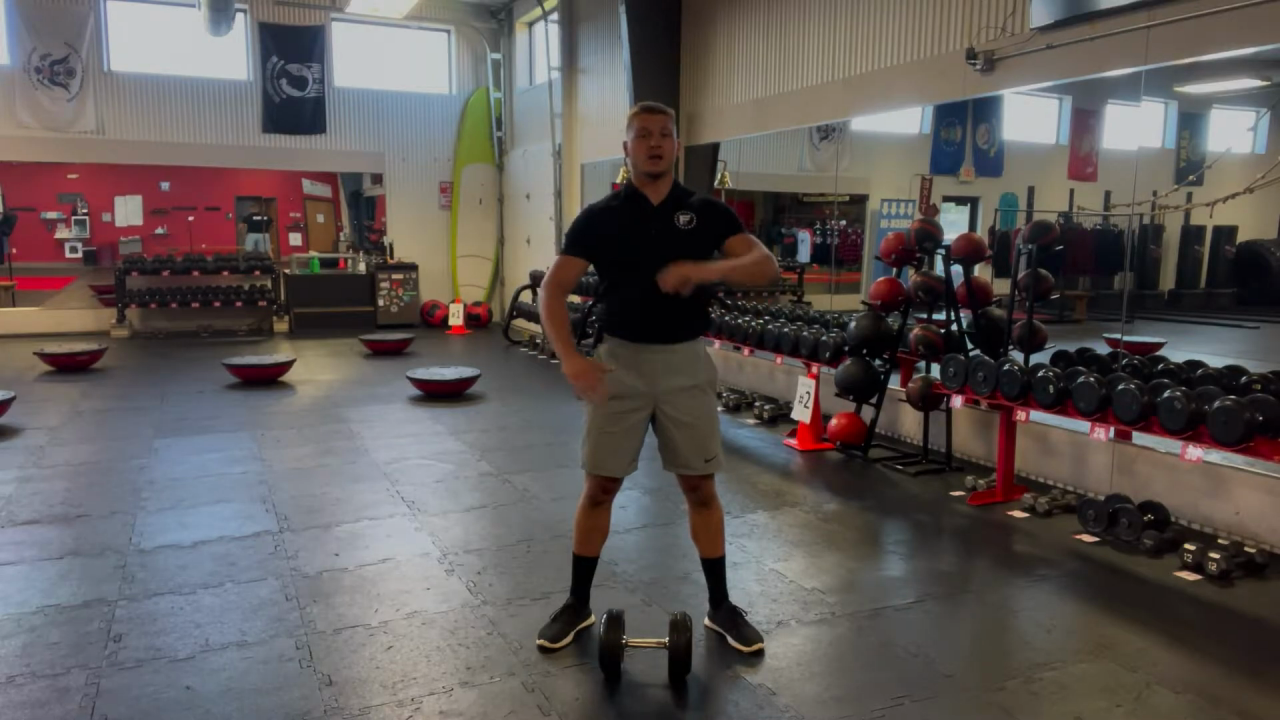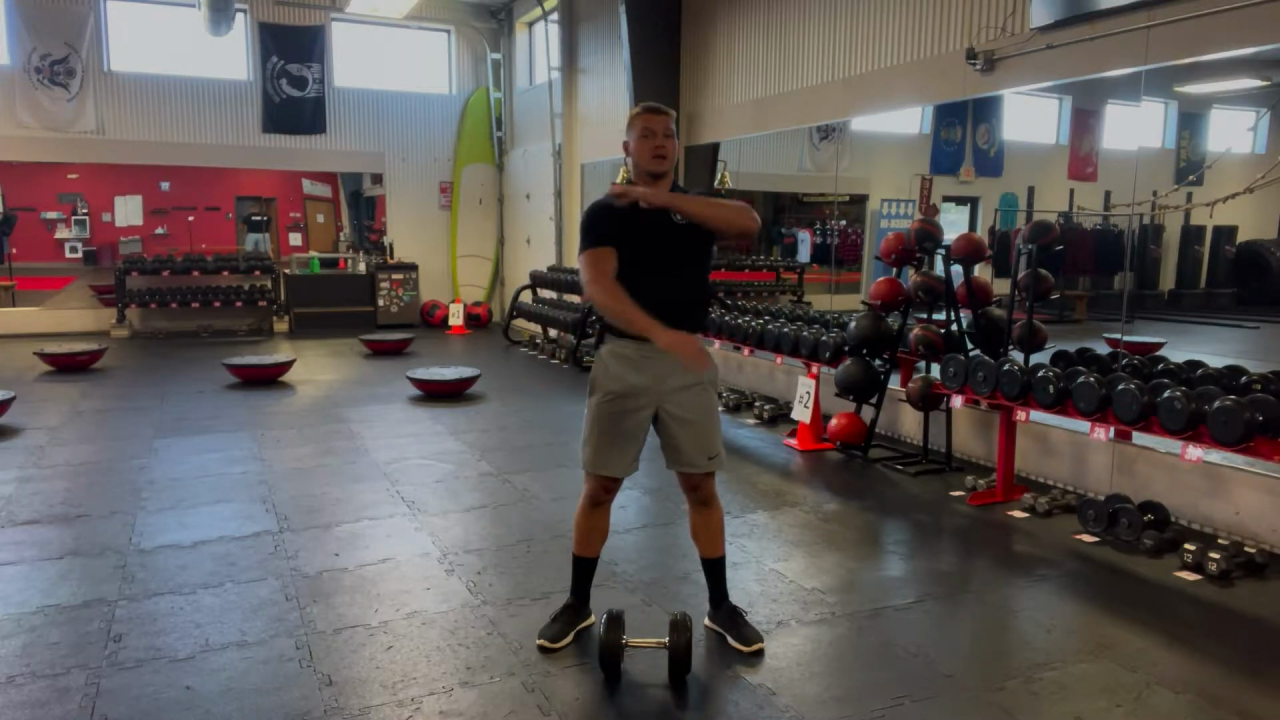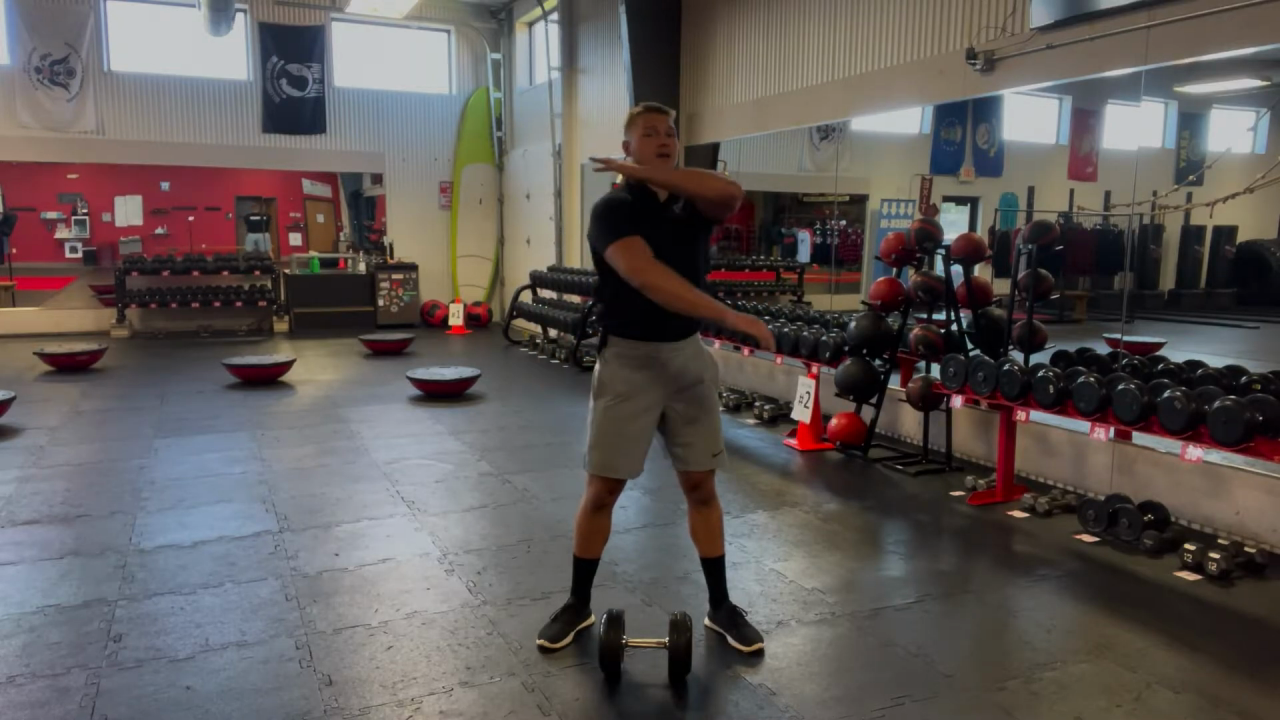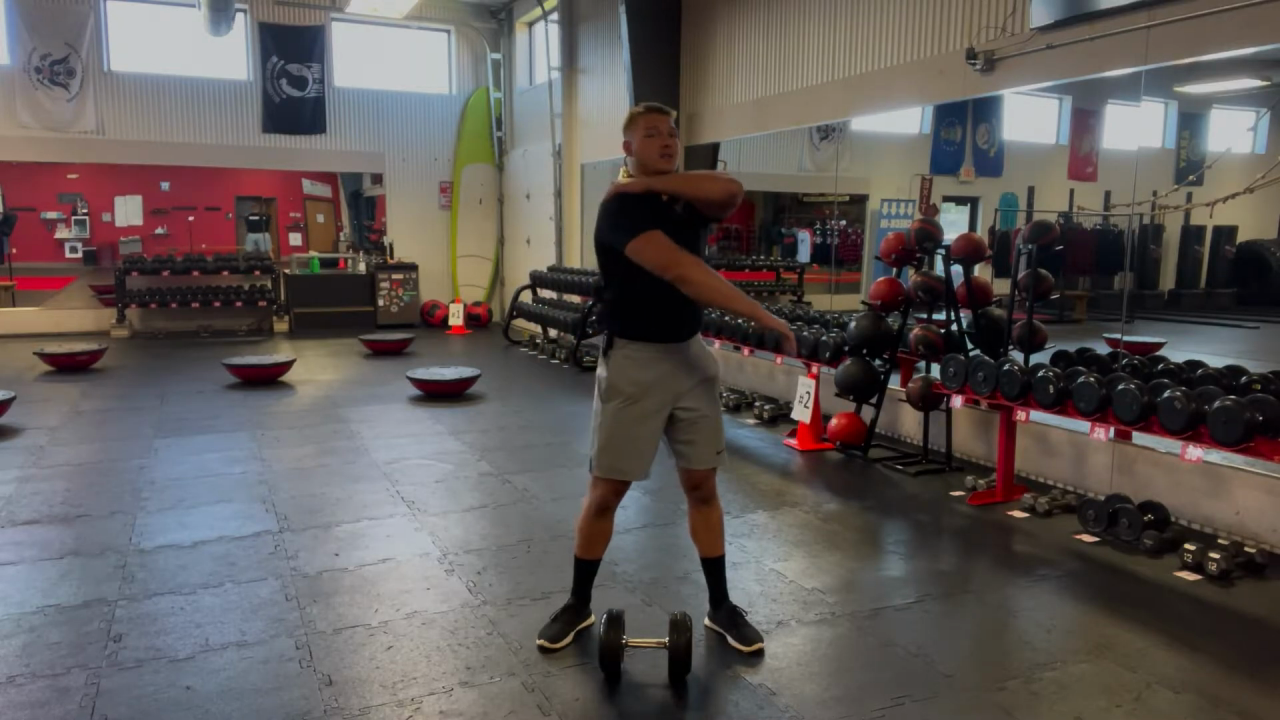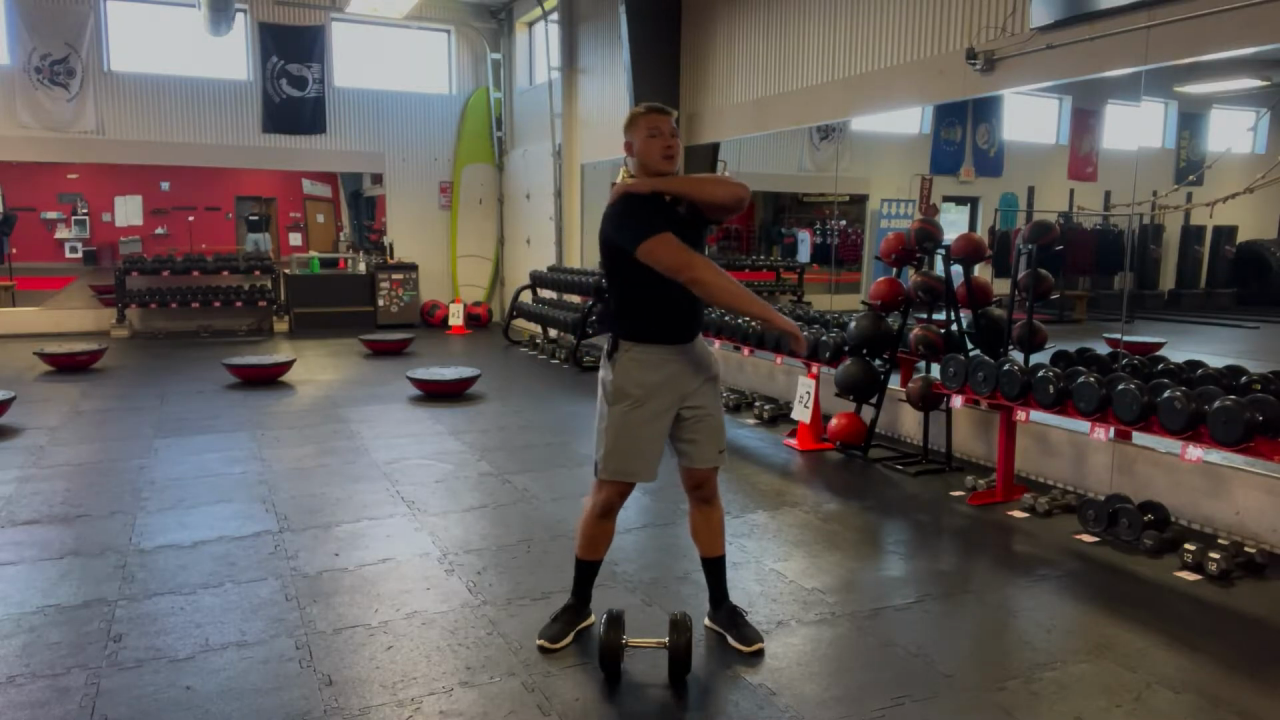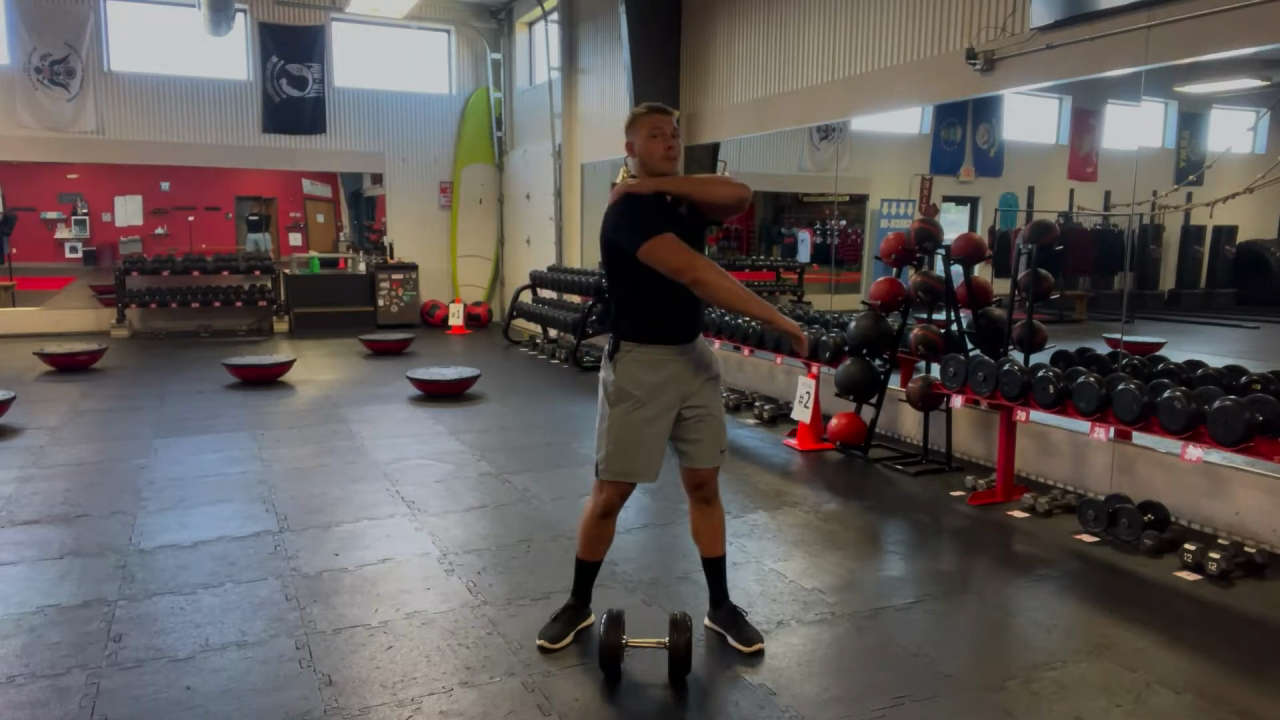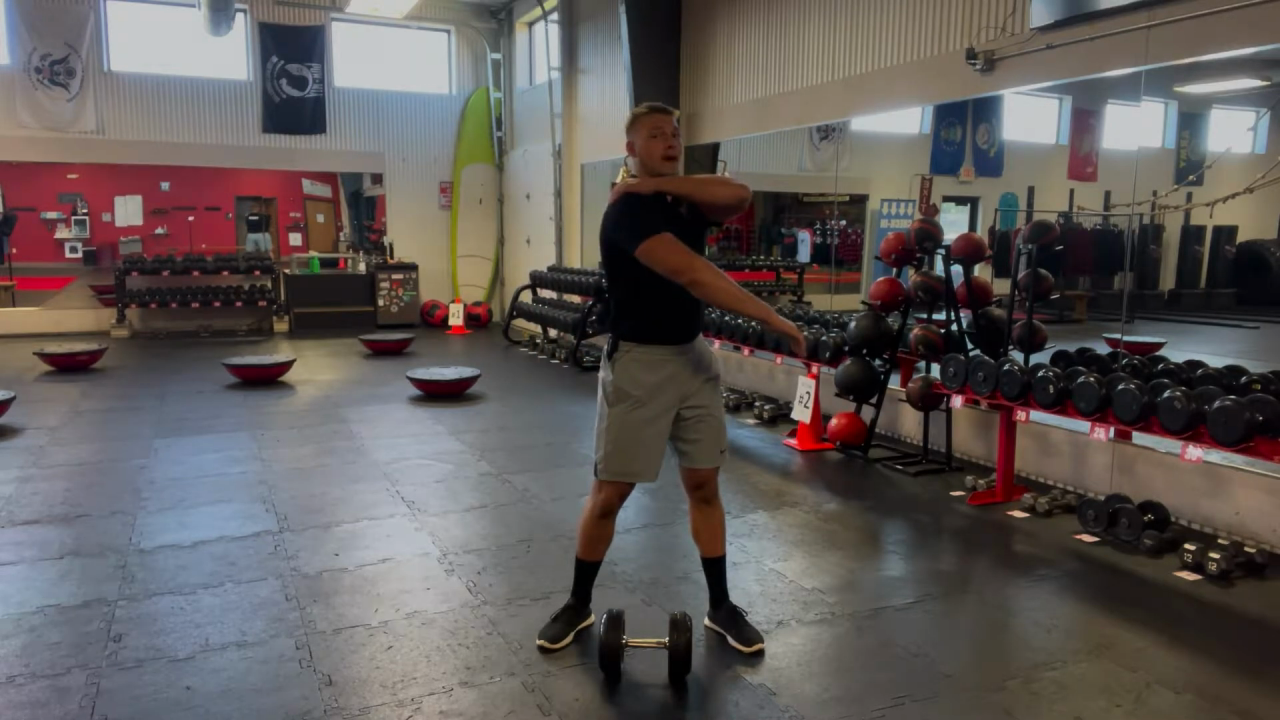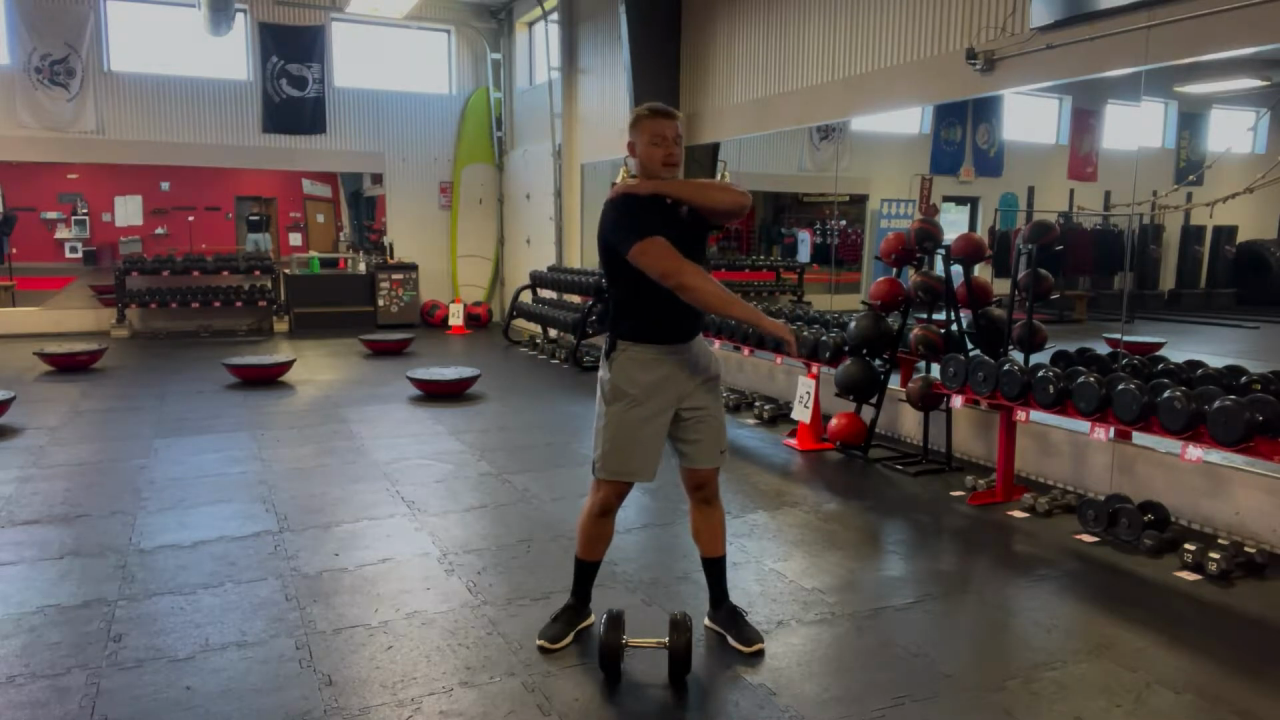
dt=0.2s
person 1, frame 1
left shoulder: (707, 212)
right shoulder: (600, 217)
left elbow: (765, 267)
right elbow: (553, 288)
left wrist: (707, 270)
right wrist: (569, 355)
left hip: (686, 362)
right hip: (620, 362)
left knee: (700, 487)
right knee: (599, 487)
left ankle: (720, 606)
right ankle: (577, 604)
person 1, frame 2
left shoulder: (698, 208)
right shoulder: (605, 213)
left elbow: (747, 221)
right elbow: (599, 284)
left wrist: (662, 199)
right wrist: (661, 333)
left hip: (687, 365)
right hip: (625, 361)
left knee: (701, 486)
right knee: (599, 487)
left ankle: (720, 605)
right ankle: (578, 604)
person 1, frame 3
left shoulder: (694, 201)
right shoulder: (613, 208)
left elbow: (730, 192)
right elbow: (646, 275)
left wrist: (647, 174)
right wrist: (730, 316)
left hip: (689, 357)
right hip: (628, 358)
left knee: (701, 486)
right knee: (602, 489)
left ankle: (720, 606)
right ankle: (578, 604)
person 1, frame 4
left shoulder: (689, 202)
right shoulder: (621, 207)
left elbow: (730, 191)
right elbow: (678, 270)
left wrist: (653, 181)
right wrist: (761, 315)
left hip: (691, 355)
right hip: (634, 360)
left knee: (702, 485)
right knee: (606, 490)
left ankle: (720, 606)
right ankle: (579, 604)
person 1, frame 5
left shoulder: (686, 201)
right shoulder: (628, 210)
left elbow: (737, 196)
right elbow: (692, 272)
left wrist: (660, 183)
right wrist: (772, 317)
left hip: (693, 356)
right hip: (637, 363)
left knee: (704, 485)
right knee: (610, 492)
left ankle: (720, 606)
right ankle: (578, 604)
person 1, frame 6
left shoulder: (686, 201)
right shoulder: (629, 210)
left elbow: (738, 196)
right elbow: (694, 273)
left wrist: (662, 184)
right wrist: (775, 318)
left hip: (694, 357)
right hip: (639, 363)
left knee: (704, 485)
right knee: (610, 493)
left ankle: (720, 606)
right ankle: (578, 604)
person 1, frame 7
left shoulder: (686, 201)
right shoulder: (629, 210)
left elbow: (738, 196)
right elbow: (691, 273)
left wrist: (662, 183)
right wrist: (773, 319)
left hip: (693, 357)
right hip: (638, 364)
left knee: (704, 485)
right knee: (610, 493)
left ankle: (720, 606)
right ankle: (578, 604)
person 1, frame 8
left shoulder: (688, 204)
right shoulder: (624, 210)
left elbow: (739, 202)
right elbow: (679, 278)
left wrist: (662, 185)
right wrist: (761, 321)
left hip: (693, 357)
right hip: (637, 362)
left knee: (705, 485)
right knee: (608, 492)
left ankle: (720, 606)
right ankle: (578, 604)
